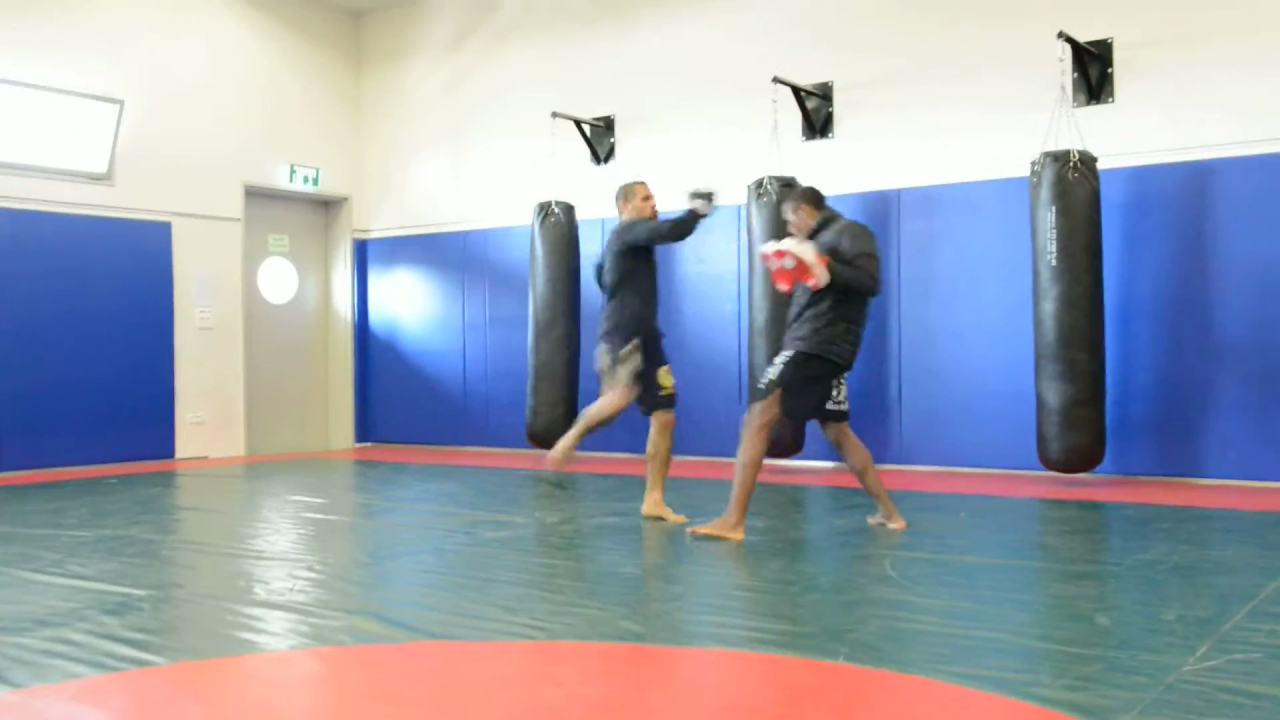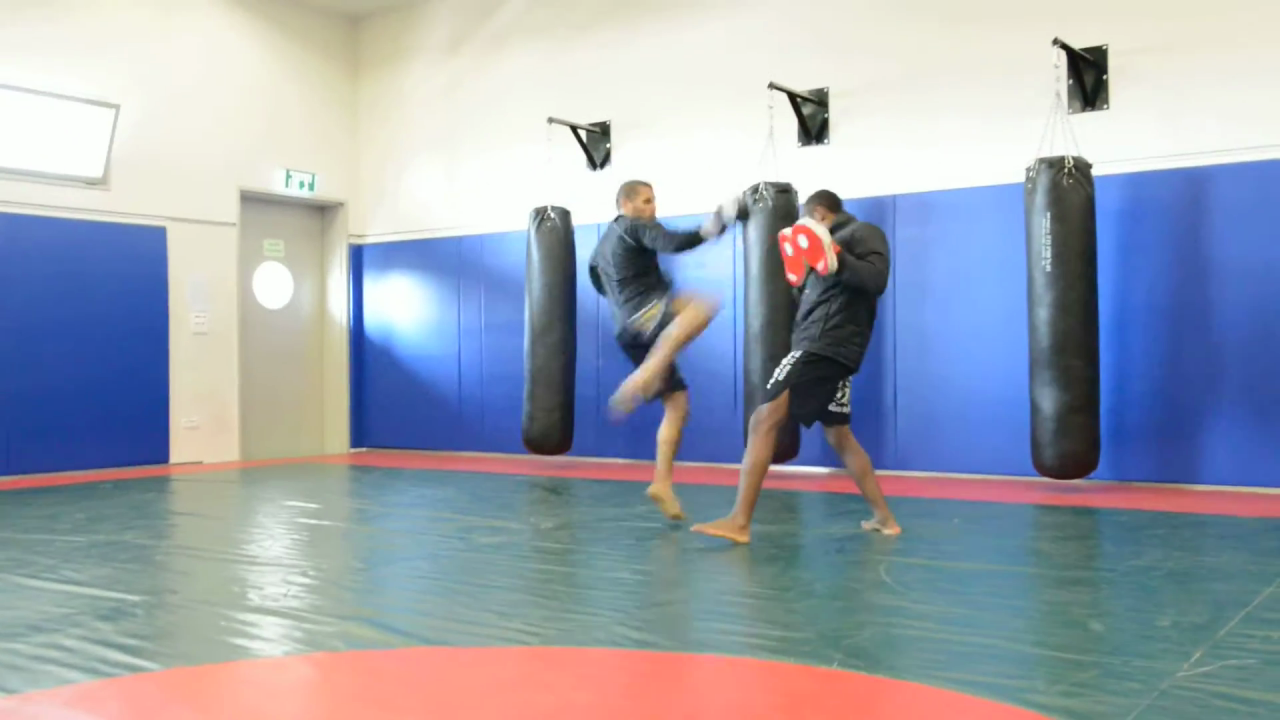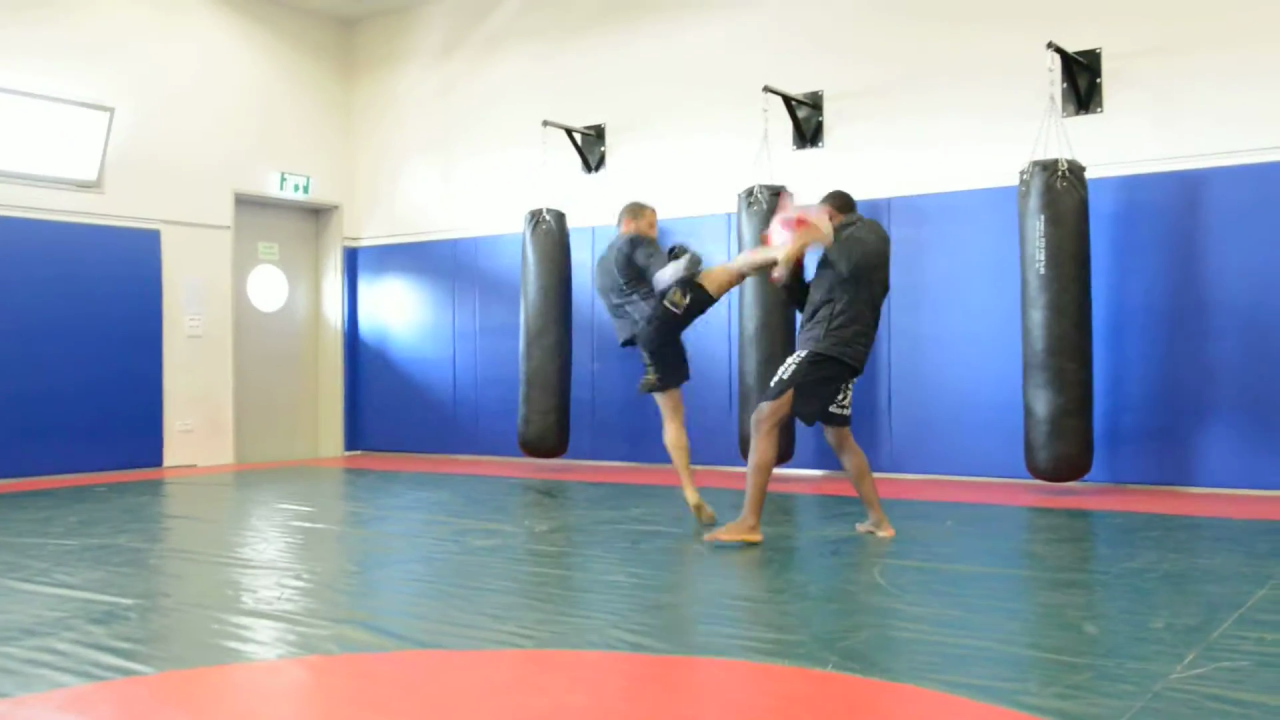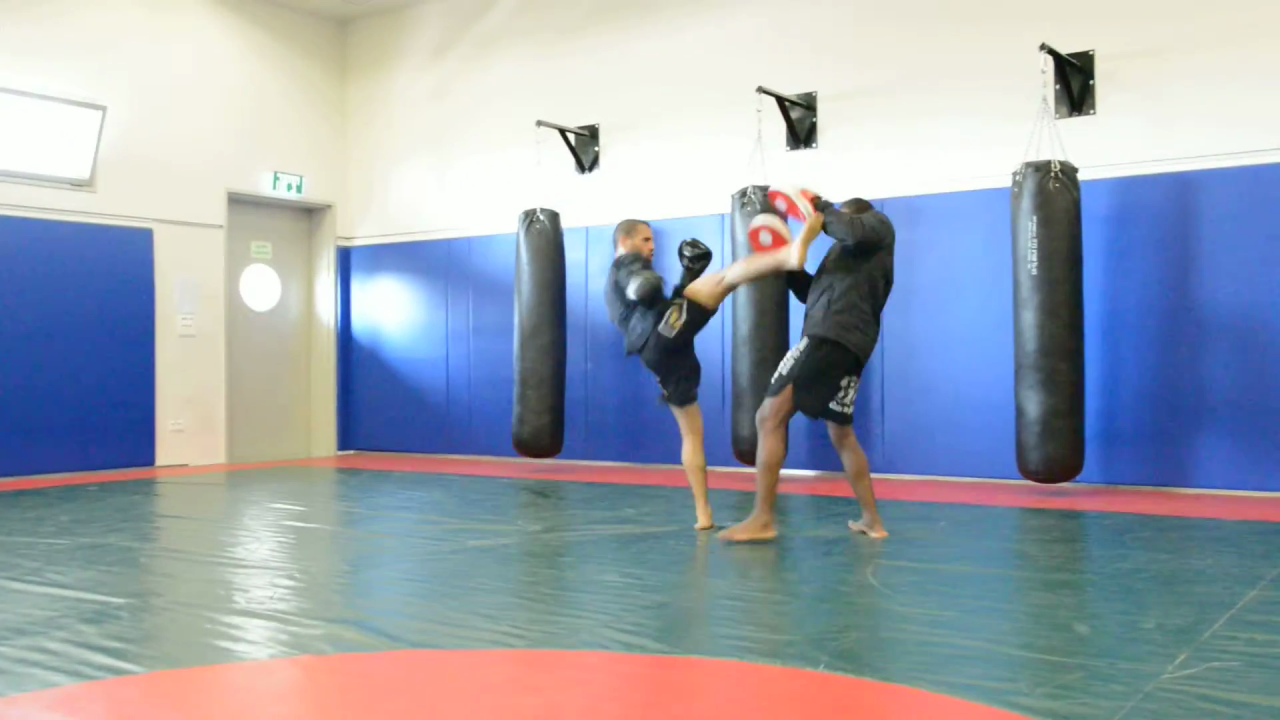
dt=0.1s
person 1, frame 1
left shoulder: (851, 232)
right shoulder: (826, 242)
left elbow: (869, 280)
left wrist: (827, 268)
right wrist: (798, 287)
left hip: (816, 346)
right hip: (830, 348)
left knee: (757, 421)
right knee: (838, 432)
left ankle: (733, 520)
right ankle: (889, 511)
person 1, frame 2
left shoulder: (864, 233)
right shoulder: (837, 240)
left elbow: (875, 281)
left wrist: (835, 259)
right wrist: (805, 284)
left hip: (824, 348)
right hip: (834, 350)
left knee: (763, 423)
right knee: (840, 435)
left ankle: (738, 522)
right ankle: (884, 517)
person 1, frame 3
left shoulder: (870, 232)
right shoulder: (843, 241)
left elbow: (856, 265)
right elbow: (812, 302)
left wrist: (819, 237)
right wrist: (789, 274)
left hip: (826, 347)
right hip: (848, 351)
left knee: (765, 420)
right knee: (839, 434)
left ankle: (749, 522)
right ankle: (878, 520)
person 1, frame 4
left shoulder: (875, 224)
right shoulder: (853, 244)
left elbow: (855, 233)
right elbow: (813, 294)
left wrist: (817, 208)
left hip: (830, 336)
right hip: (851, 344)
left knee: (770, 417)
right knee: (841, 432)
left ankle: (762, 519)
right ankle: (872, 520)
person 2, frame 1
left shoulder: (631, 238)
right shoulder: (629, 230)
left elbow: (604, 278)
right elbow: (670, 232)
right wrist: (700, 206)
left hip: (646, 337)
right hip: (621, 334)
left knee: (665, 419)
right knee: (619, 401)
left ankle: (654, 500)
right ankle: (572, 437)
person 2, frame 2
left shoulder: (606, 243)
right shoulder: (632, 226)
left elbow: (601, 284)
right elbow: (676, 242)
right wrist: (720, 220)
left hip: (633, 328)
right hip: (644, 308)
left knee: (678, 405)
right knee: (701, 310)
left ankle: (663, 485)
right ankle: (648, 373)
person 2, frame 3
left shoulder: (604, 263)
right shoulder: (634, 242)
right elbow: (656, 267)
right wrist: (678, 269)
left hip: (646, 332)
right hip: (658, 310)
left knee: (672, 416)
right knee: (726, 272)
left ankle: (692, 495)
right ankle: (777, 254)
person 2, frame 4
left shoulder: (616, 280)
right shoulder: (626, 264)
right elbow: (642, 292)
left wrist: (689, 272)
right wrist: (638, 286)
left hip: (656, 351)
right hip: (665, 328)
left knee: (691, 431)
right knee: (725, 277)
left ankle: (703, 512)
right ankle: (791, 255)
